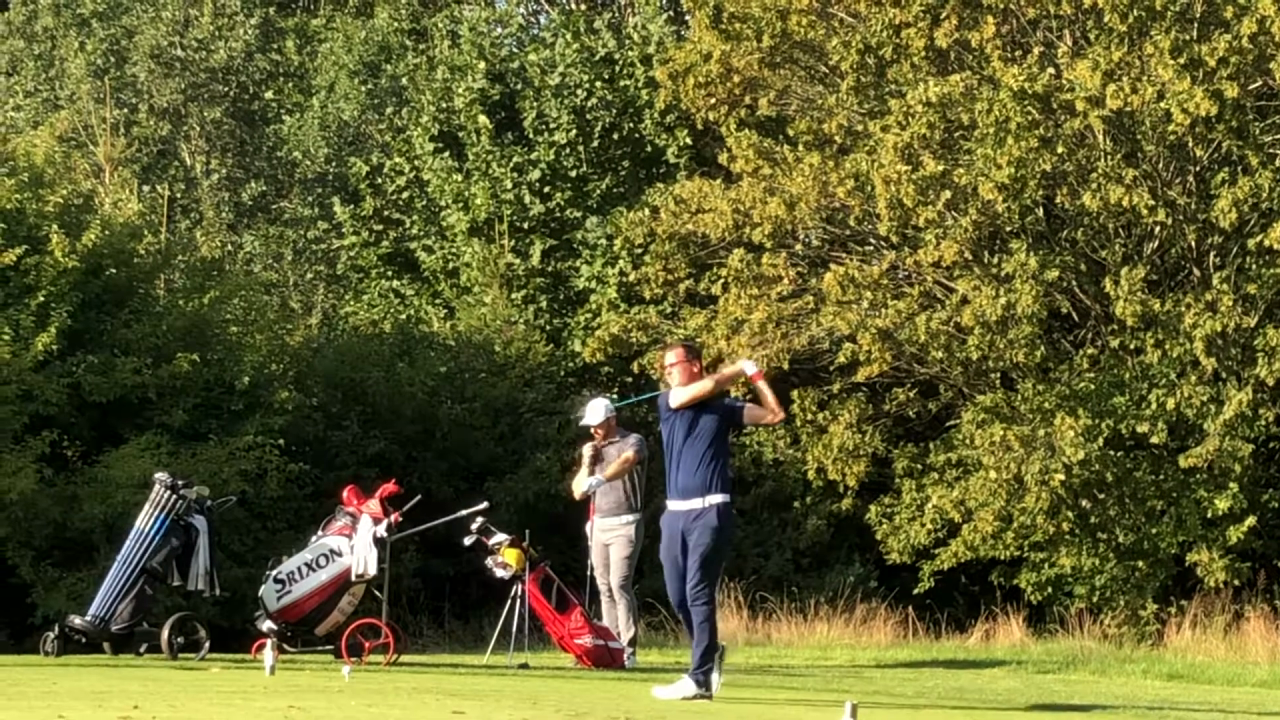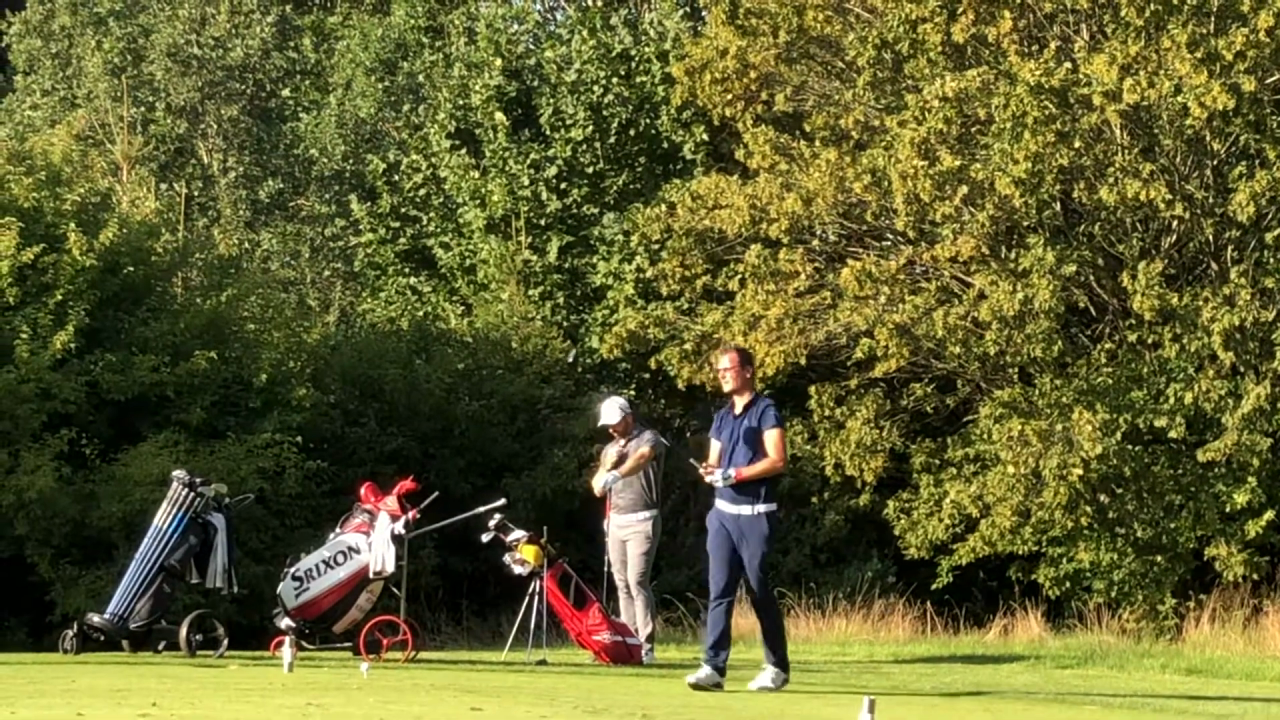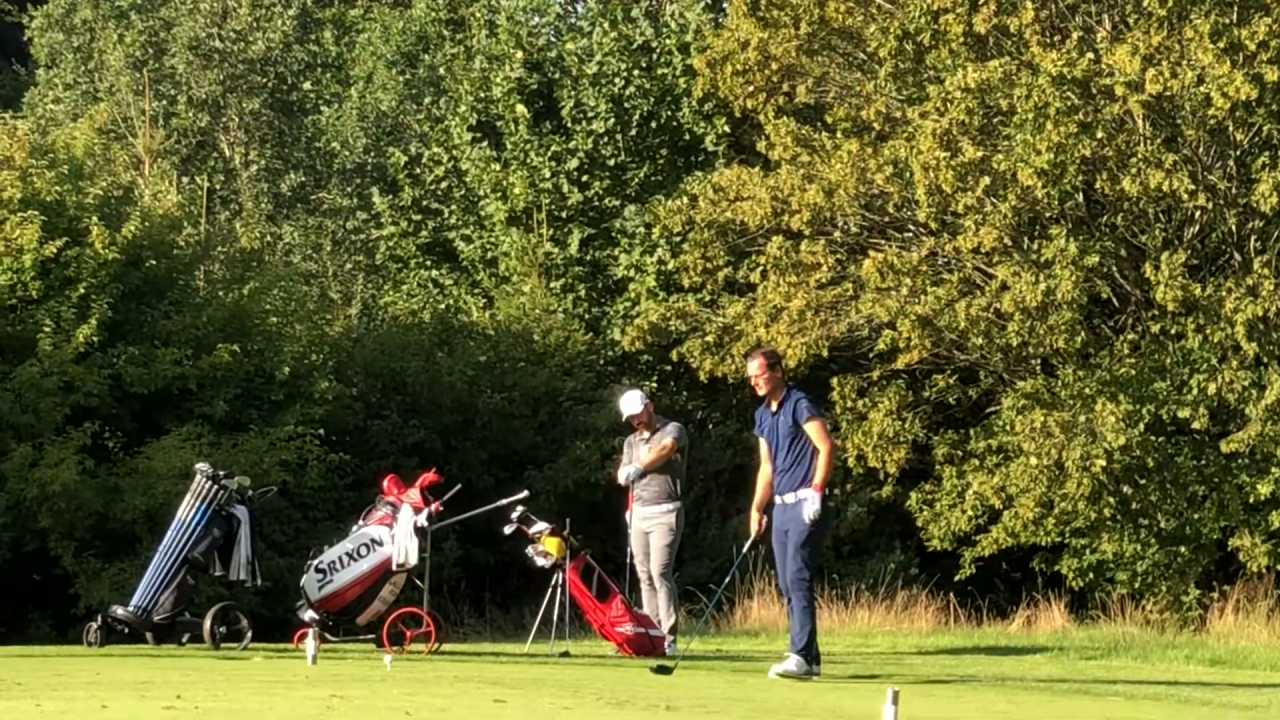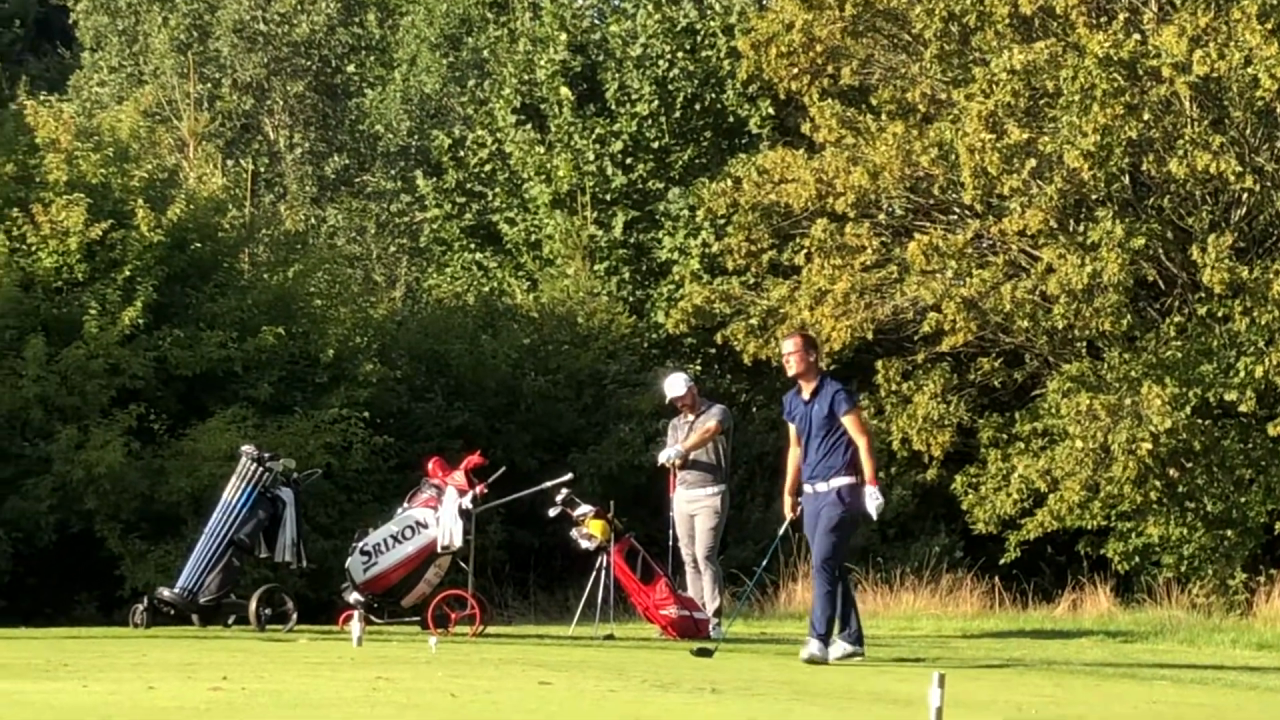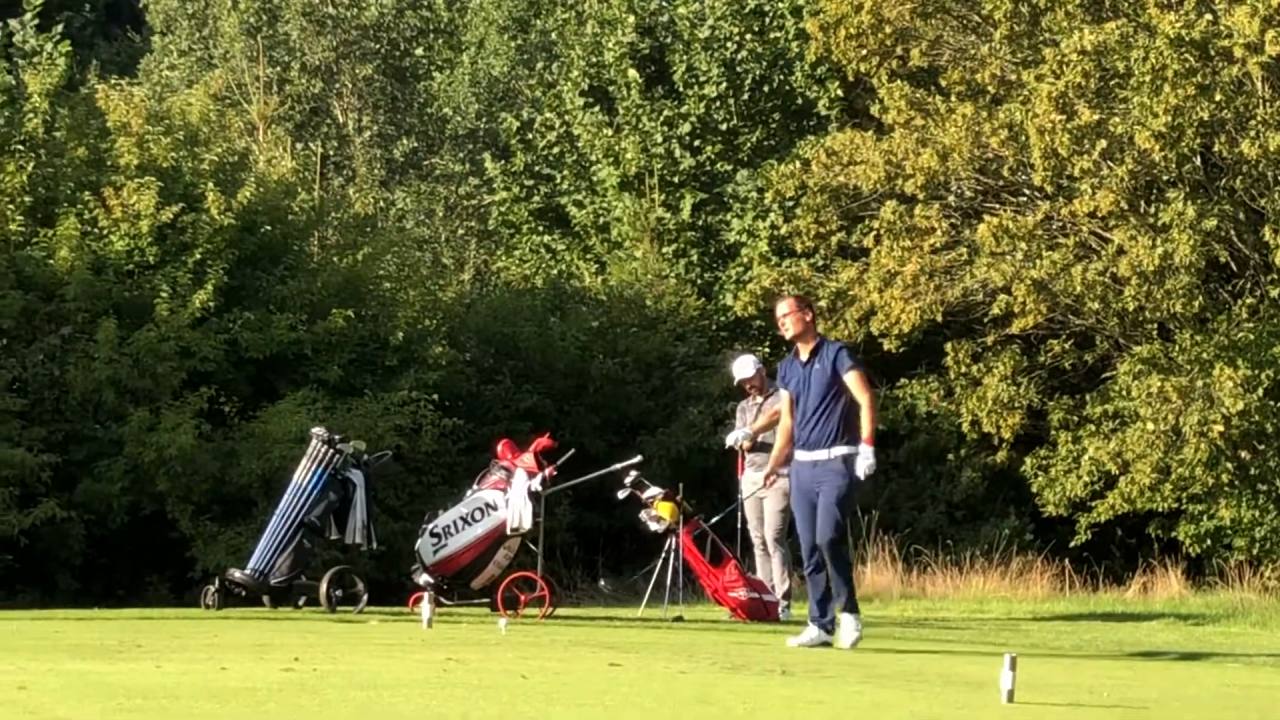
dt=1s
person 1, frame 1
left shoulder: (725, 408)
right shoulder: (667, 402)
left elbow: (776, 414)
right elbow: (703, 388)
left wrist: (755, 375)
right wrist: (739, 369)
left hip: (710, 511)
right hip: (675, 513)
left knee: (698, 593)
right knee: (677, 595)
left ankle: (699, 679)
right ankle: (709, 652)
person 1, frame 2
left shoulder: (766, 411)
right shoulder: (721, 417)
left elbow: (777, 461)
right elbow: (715, 464)
left wrist: (735, 474)
right wrist: (709, 471)
left hip: (757, 516)
right hip: (723, 514)
left knee: (761, 594)
right knee: (719, 591)
left ankle: (777, 667)
right ankle: (713, 668)
person 1, frame 3
left shoulder: (800, 403)
right shoulder: (762, 414)
left elbow: (826, 448)
left wrist: (816, 492)
right wrist: (756, 509)
left hip: (805, 504)
right hip: (781, 505)
left knee: (798, 579)
right knee: (787, 584)
left ankle: (800, 655)
right ankle: (810, 658)
person 1, frame 4
left shoulder: (835, 393)
right shoulder: (791, 401)
left elbow: (862, 440)
left wrist: (870, 485)
right wrist: (789, 492)
left hip: (839, 491)
right hip: (811, 495)
left knee: (824, 563)
right knee: (831, 567)
left ankle: (818, 641)
right ankle: (851, 639)
person 1, frame 5
left shoulder: (836, 354)
right shoulder: (786, 366)
left elbow: (866, 400)
left wrist: (866, 445)
right wrist: (774, 463)
left hip: (837, 462)
right hip: (802, 465)
left knee: (827, 537)
right knee: (809, 548)
left ankle: (848, 610)
right ankle: (821, 624)
person 2, frame 1
left shoulder: (633, 441)
right shoulder: (593, 450)
left elbow: (625, 463)
right elbow: (578, 493)
left wrist: (599, 479)
right wrist: (586, 463)
left hip: (625, 525)
right hip: (598, 525)
left knee: (620, 585)
right knee: (604, 587)
left ankle: (628, 651)
person 2, frame 2
left shoulder: (649, 437)
right shoulder: (610, 449)
left elbow: (642, 459)
right elbow: (598, 490)
left wrist: (616, 475)
right wrist: (607, 466)
left hip: (642, 521)
right hip: (615, 522)
left knee: (637, 581)
right knee: (622, 584)
left ankle: (646, 647)
person 2, frame 3
left shoulder: (673, 429)
right shoulder: (631, 441)
left elbow: (665, 449)
right elbow: (623, 477)
left wrist: (639, 466)
right wrist: (637, 463)
left hip: (665, 513)
right hip: (638, 513)
left knee: (660, 573)
right knee: (644, 576)
left ankle: (669, 639)
person 2, frame 4
left shoulder: (717, 412)
right shoulder: (675, 424)
left elbow: (709, 431)
right elbow: (674, 462)
left wrist: (681, 449)
right wrist: (676, 458)
left hip: (710, 495)
right hip: (682, 495)
left knee: (705, 556)
right knee: (689, 559)
left ankle: (714, 621)
person 2, frame 5
left shoulder: (783, 395)
right shoulder: (743, 407)
left elbow: (776, 414)
right elbow: (744, 444)
left wrist: (749, 431)
right wrist: (746, 441)
left hip: (778, 477)
right hip: (751, 477)
left knee: (774, 539)
right knee: (758, 541)
left ankle: (782, 604)
